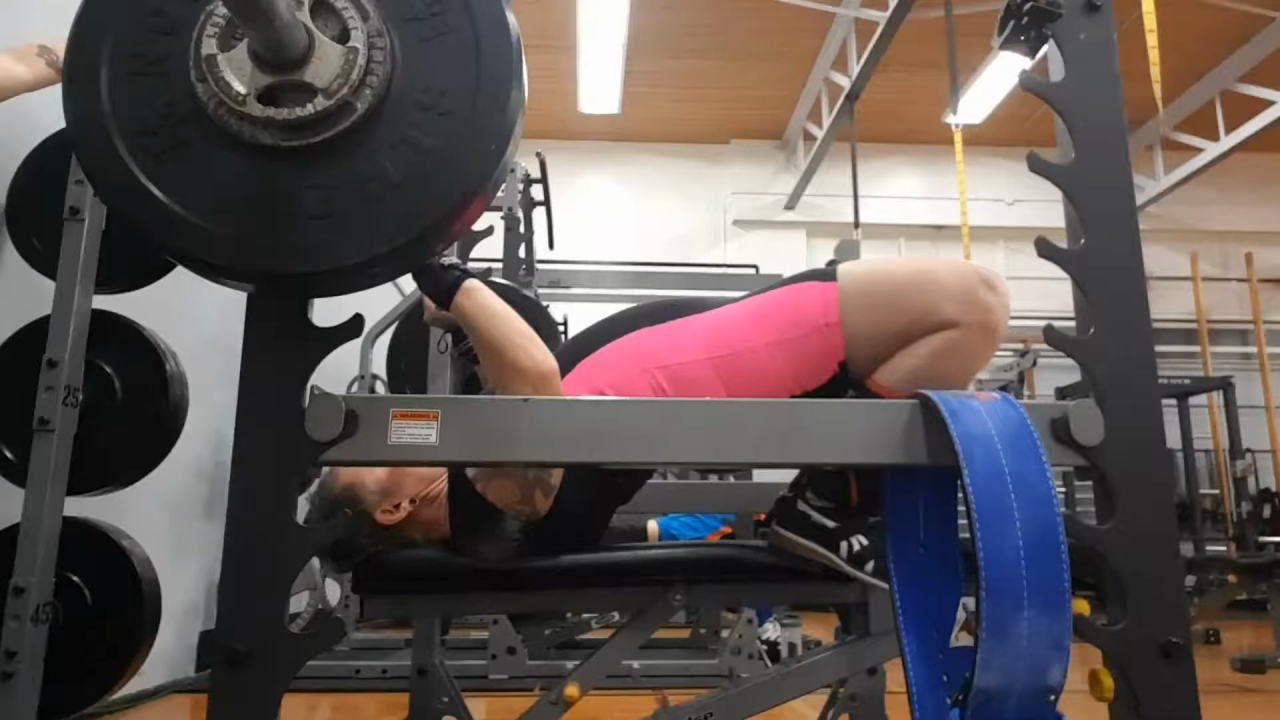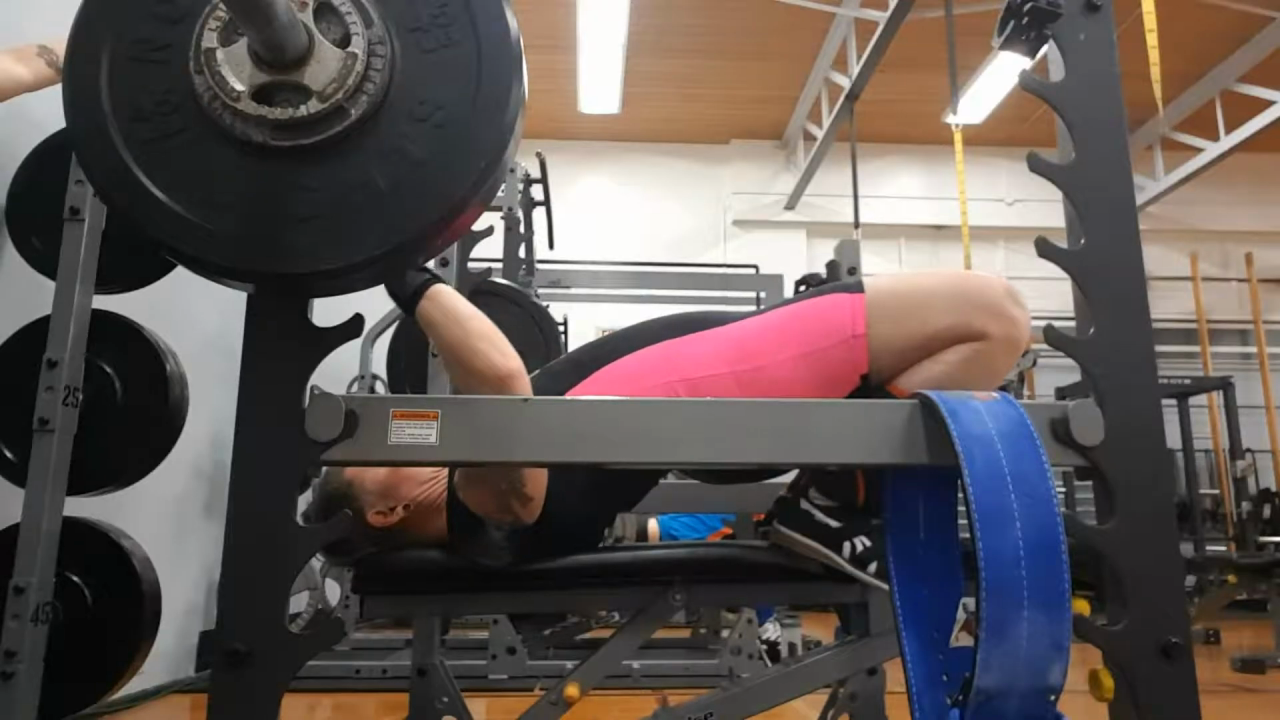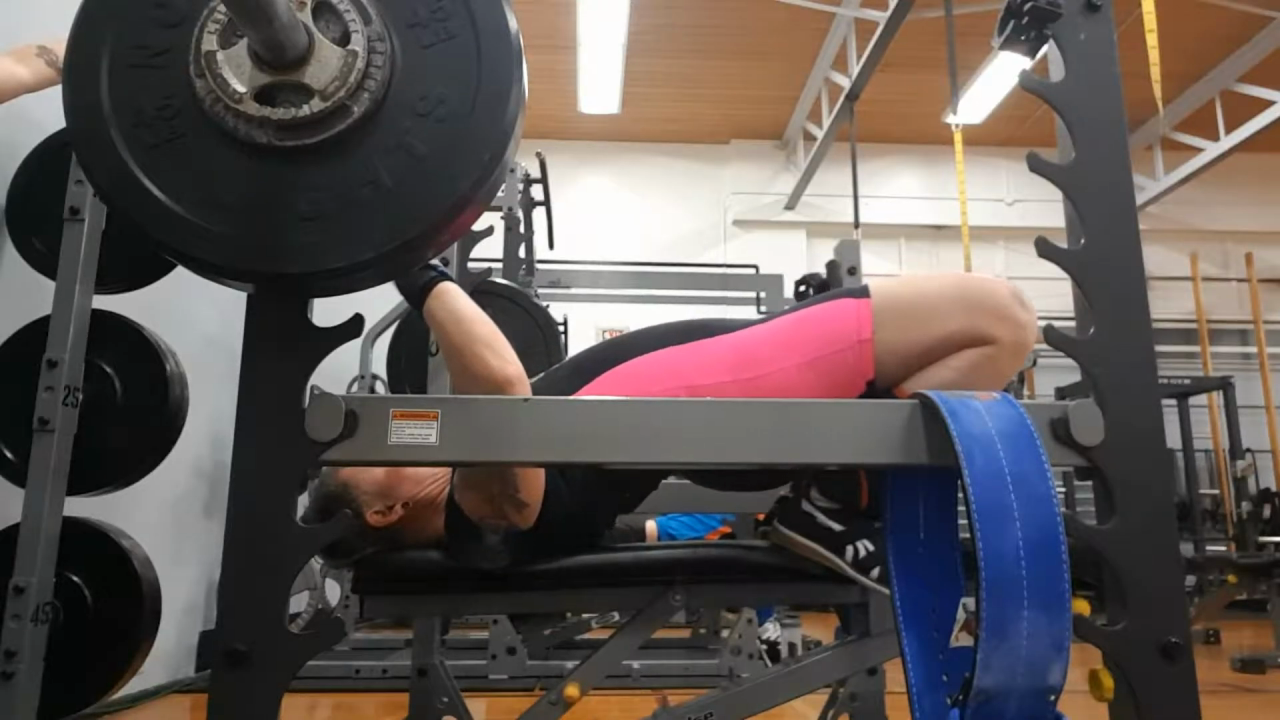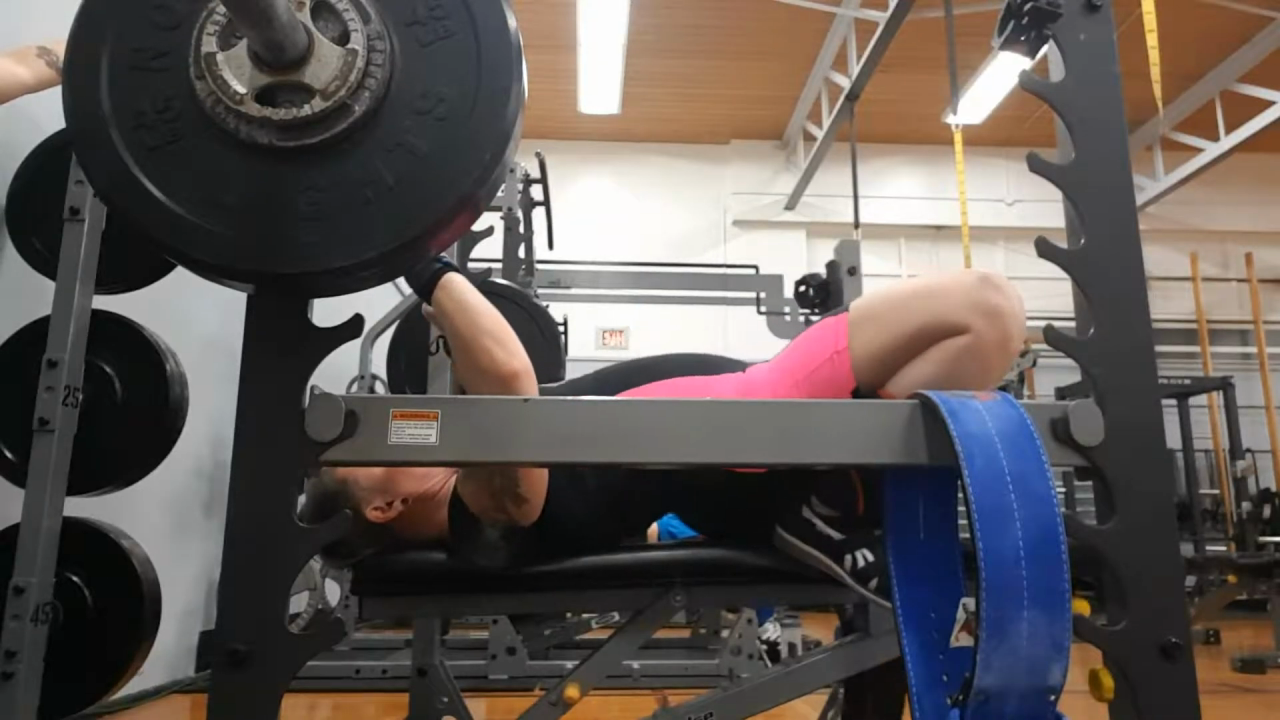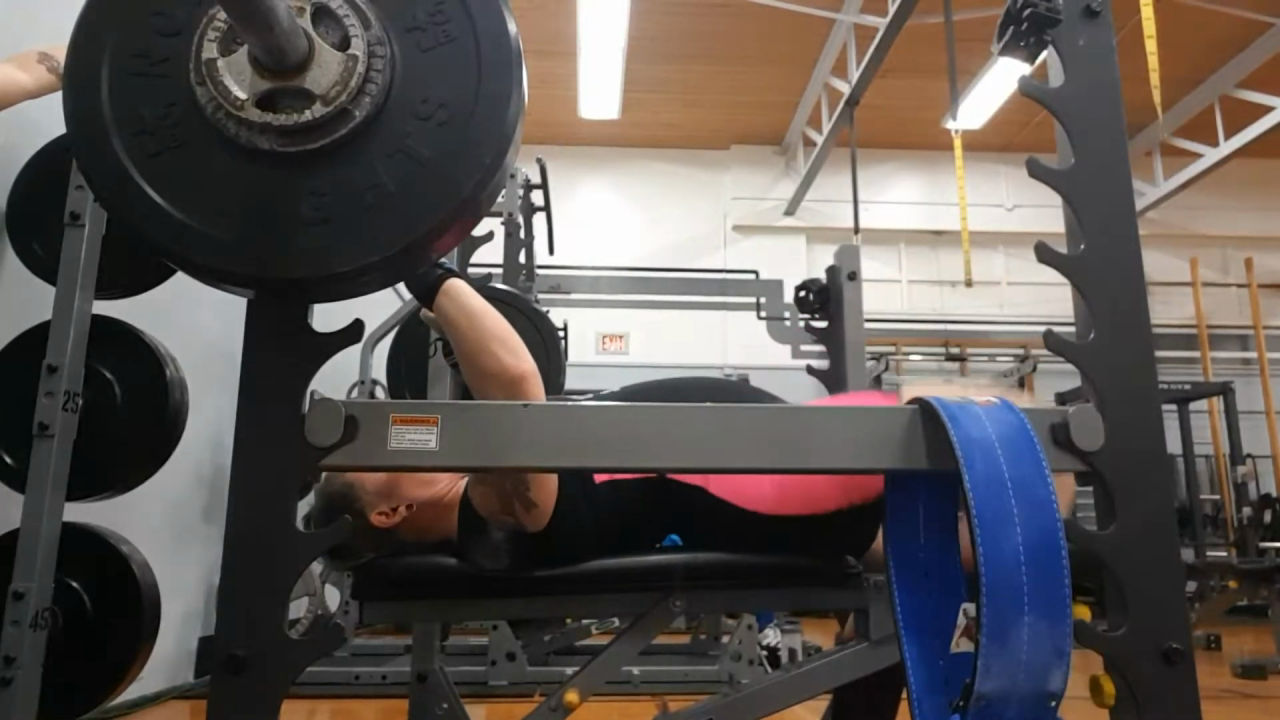
dt=1s
person 1, frame 1
left shoulder: (468, 495)
right shoulder: (490, 507)
right elbow: (537, 376)
left wrist: (454, 312)
right wrist: (448, 279)
right knee: (970, 303)
left ankle: (830, 500)
right ankle: (833, 501)
person 1, frame 2
left shoulder: (474, 498)
right shoulder: (486, 512)
right elbow: (502, 377)
left wrist: (434, 308)
right wrist: (412, 285)
right knee: (990, 314)
left ankle: (831, 496)
right ankle: (835, 500)
person 1, frame 3
left shoulder: (476, 504)
right shoulder: (486, 512)
right elbow: (501, 381)
right wrist: (418, 275)
right knee: (998, 318)
left ankle: (836, 499)
right ankle: (837, 504)
person 1, frame 4
left shoulder: (472, 498)
right shoulder: (490, 502)
left elbow: (501, 376)
right elbow: (508, 370)
right wrist: (431, 271)
right knee: (983, 307)
right ankle: (840, 520)
person 1, frame 5
left shoulder: (487, 517)
right shoulder: (502, 517)
left elbow: (507, 388)
right elbow: (516, 378)
left wrist: (449, 322)
right wrist: (433, 279)
